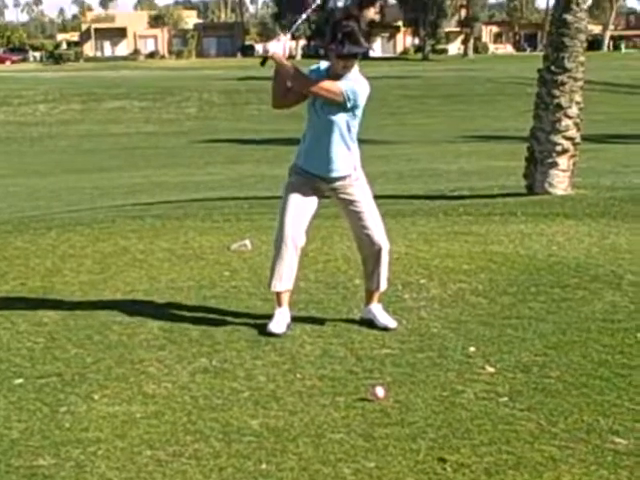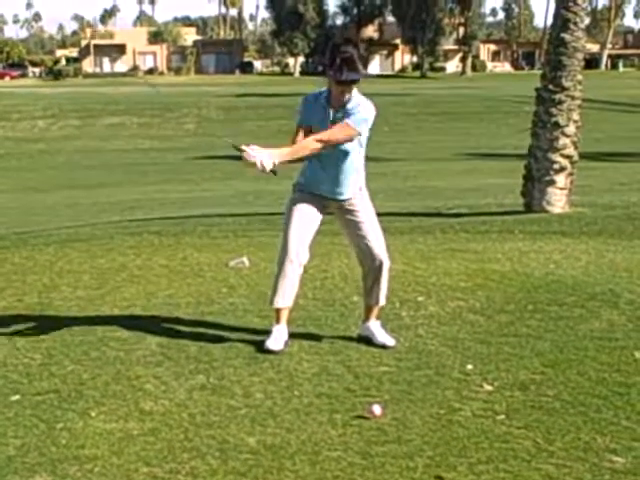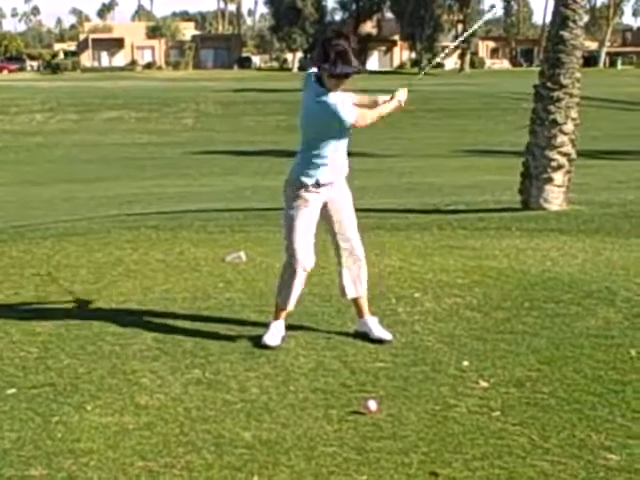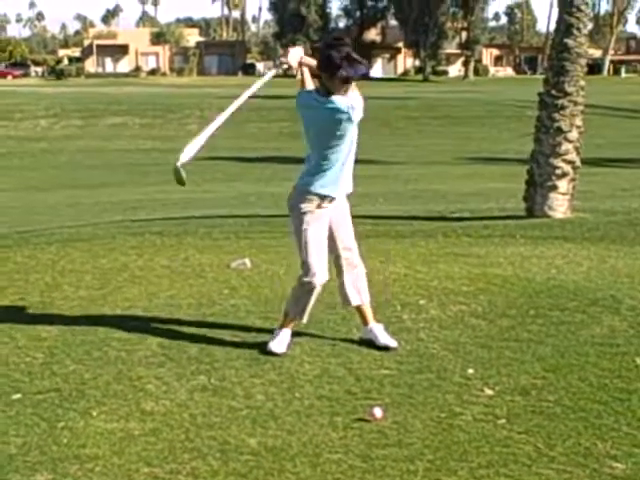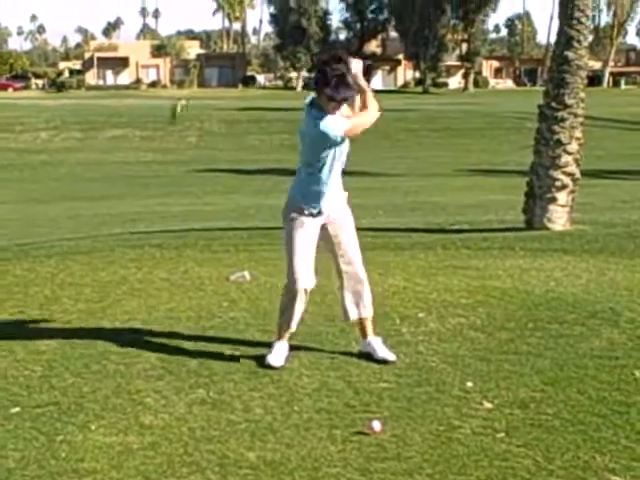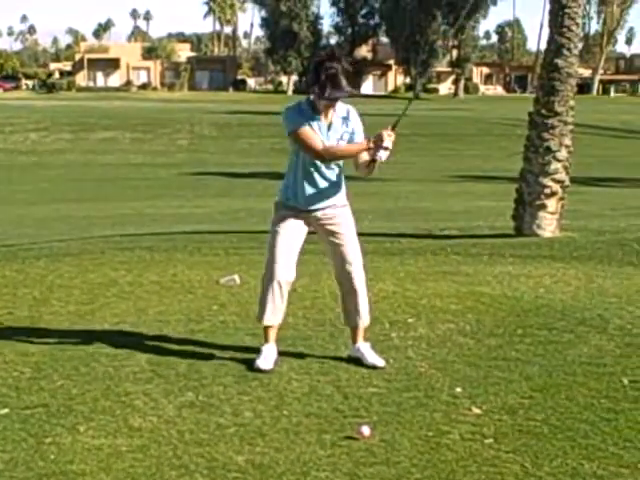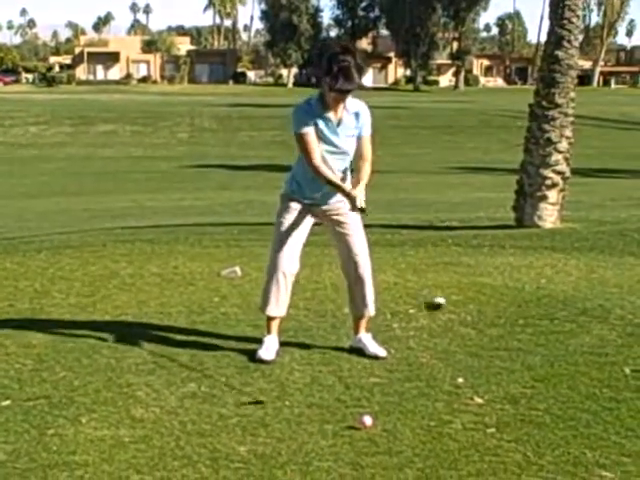
dt=0.3s
person 1, frame 1
left shoulder: (357, 87)
right shoulder: (320, 71)
left elbow: (306, 86)
right elbow: (281, 101)
left wrist: (280, 58)
right wrist: (279, 61)
left hip: (346, 176)
right hip: (306, 172)
left knee: (376, 242)
right knee: (288, 237)
left ankle: (372, 307)
right ankle: (282, 311)
person 1, frame 2
left shoulder: (364, 110)
right shoulder: (311, 102)
left elbow: (320, 142)
right elbow: (300, 143)
left wrist: (275, 155)
right wrist: (270, 155)
left hip: (350, 194)
right hip: (310, 191)
left knee: (377, 258)
right knee: (292, 256)
left ankle: (370, 323)
right ankle: (280, 328)
person 1, frame 3
left shoulder: (311, 77)
right shoulder: (331, 109)
left elbow: (352, 99)
right elbow: (365, 120)
left wrist: (382, 99)
right wrist: (394, 104)
left hip: (333, 184)
right hip: (306, 187)
left knee: (352, 250)
right knee: (299, 258)
left ankle: (365, 319)
right ankle: (277, 323)
person 1, frame 4
left shoulder: (305, 99)
right shoulder: (348, 110)
right elbow: (349, 92)
left wrist: (302, 61)
right wrist: (304, 60)
left hip: (332, 196)
right hip: (313, 201)
left knee: (350, 260)
right knee: (315, 274)
left ankle: (370, 326)
right ankle: (284, 330)
person 1, frame 5
left shoulder: (318, 102)
right shoulder: (321, 126)
left elbow: (363, 105)
right elbow: (370, 116)
left wrist: (357, 79)
right wrist: (360, 78)
left hip: (334, 203)
right hip: (305, 209)
left knee: (354, 269)
right knee: (300, 279)
left ankle: (369, 339)
right ankle: (281, 342)
person 1, frame 6
left shoulder: (349, 115)
right shoulder: (295, 114)
left elbow: (362, 167)
right elbow: (321, 152)
left wrist: (376, 153)
right wrist: (368, 145)
left hip: (334, 205)
right hip: (294, 207)
left knee: (353, 273)
right knee: (278, 273)
left ankle: (359, 344)
right ankle: (269, 346)
person 1, frame 7
left shoulder: (361, 112)
right shoulder: (304, 112)
left elbow: (364, 159)
right elbow: (315, 161)
left wrist: (359, 191)
right wrist: (345, 191)
left hip: (342, 197)
right hip: (301, 198)
left knee: (360, 264)
right knee: (282, 264)
left ankle: (361, 334)
right ankle: (271, 337)
